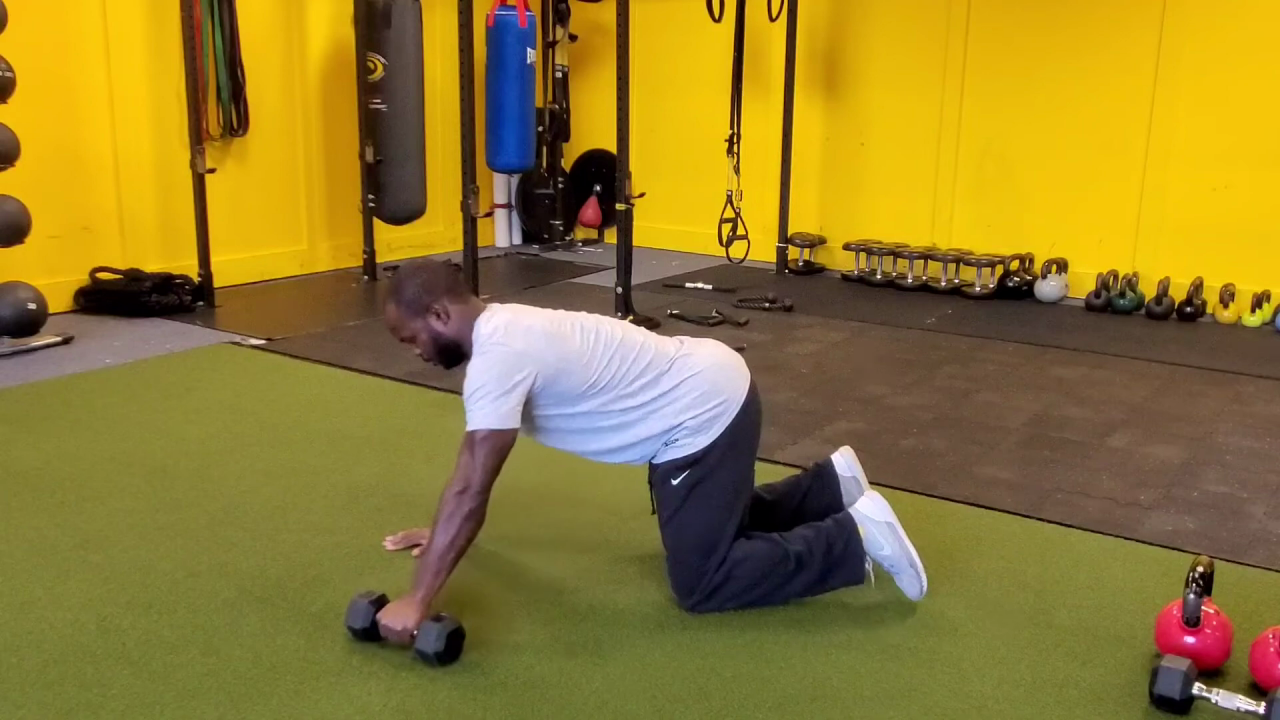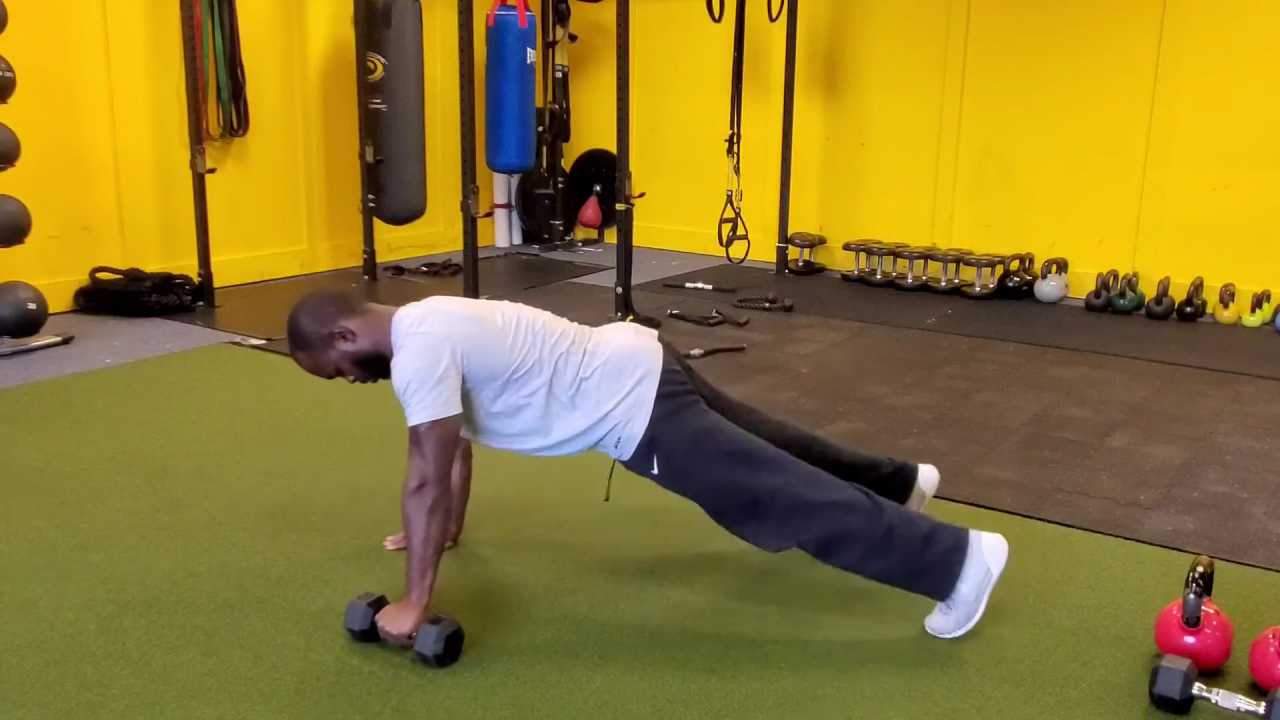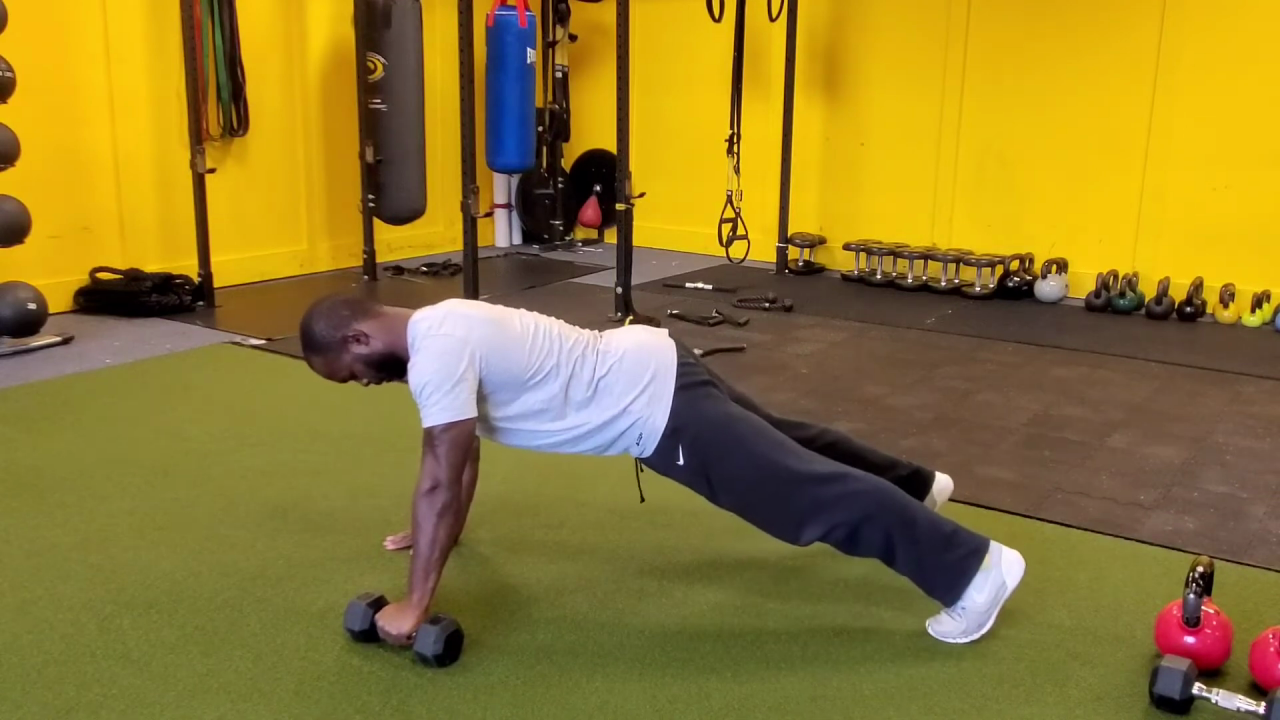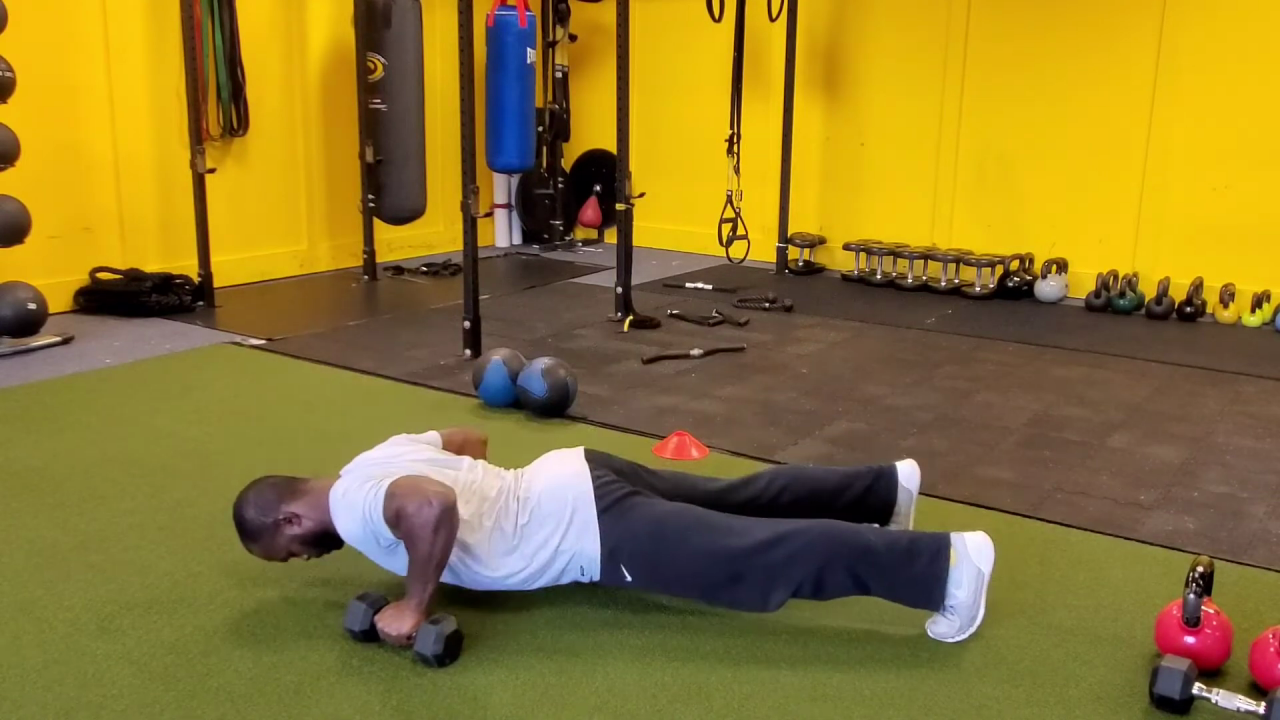
dt=1s
person 1, frame 1
left shoulder: (499, 358)
right shoulder: (499, 328)
left elbow: (472, 486)
right elbow: (477, 452)
left wrist: (417, 600)
right wrist: (443, 531)
left hip: (705, 412)
right hip: (706, 385)
left knee: (701, 584)
right knee: (710, 523)
left ankle: (855, 534)
right ankle: (830, 485)
person 1, frame 2
left shoulder: (416, 351)
right shoulder: (429, 327)
left elbow: (428, 477)
right elbow: (458, 447)
left wrist: (414, 602)
right wrist: (446, 530)
left hip: (636, 406)
right hip: (636, 370)
left knee: (779, 502)
right knee: (764, 450)
left ankle: (960, 559)
right ankle: (901, 483)
person 1, frame 3
left shoulder: (435, 353)
right shoulder: (441, 327)
left elbow: (442, 478)
right elbow: (462, 452)
left wrist: (415, 602)
right wrist: (441, 527)
left hip: (655, 405)
right hip: (650, 373)
left knee: (804, 495)
right knee: (788, 452)
left ankle: (975, 567)
right ankle: (916, 487)
person 1, frame 4
left shoulder: (353, 504)
right shoulder: (379, 463)
left elbow: (433, 506)
right elbow: (470, 438)
left wrist: (415, 604)
left hip: (592, 530)
right hip: (578, 475)
left knee: (763, 560)
right knee: (740, 501)
left ankle: (947, 562)
right ankle: (884, 487)
